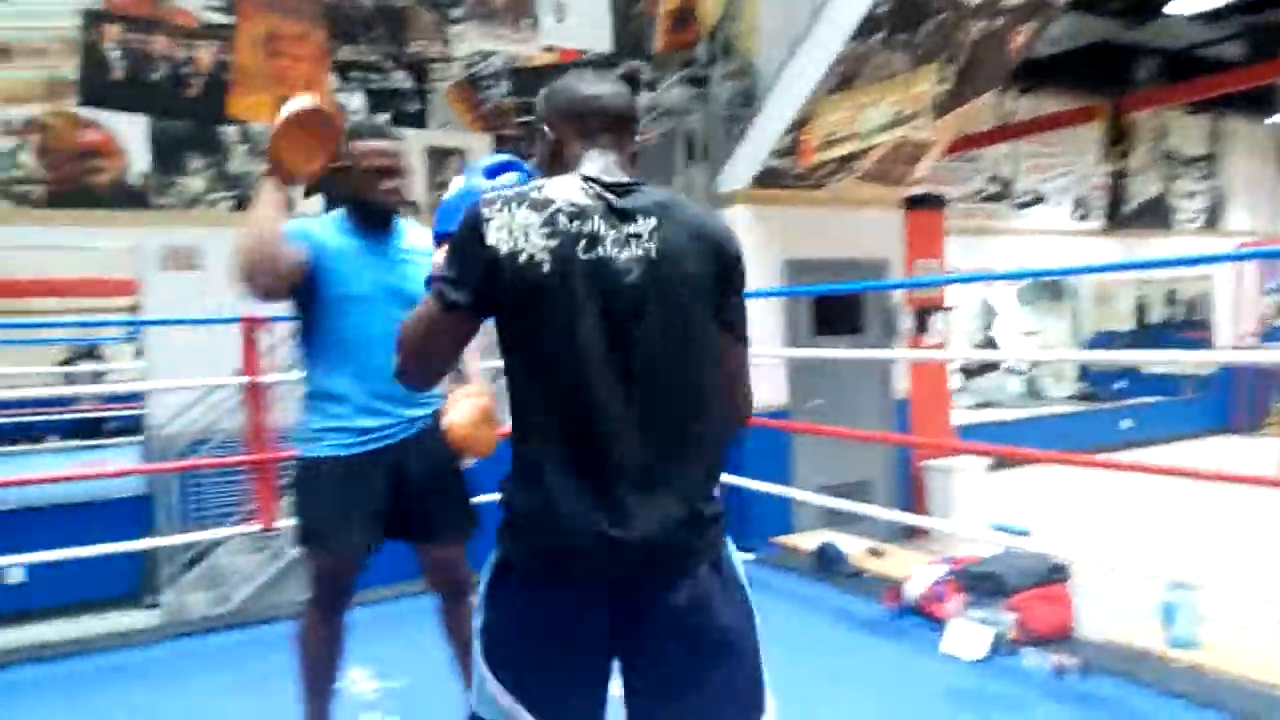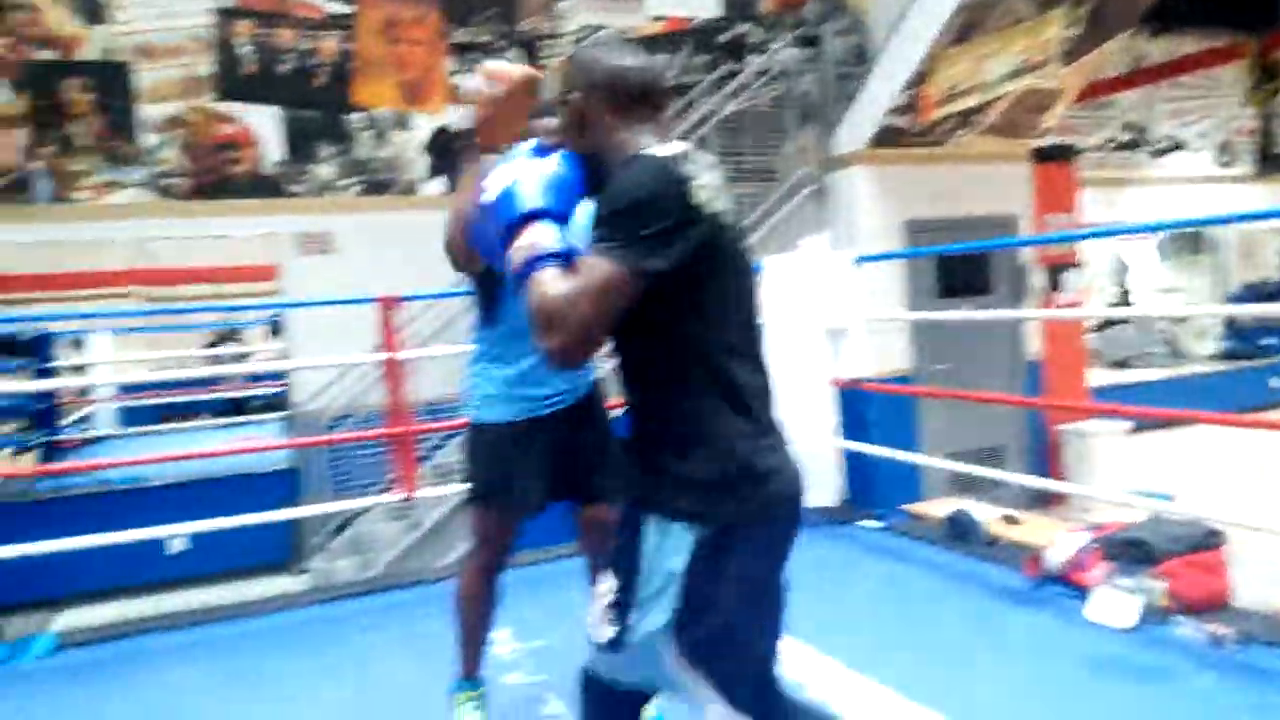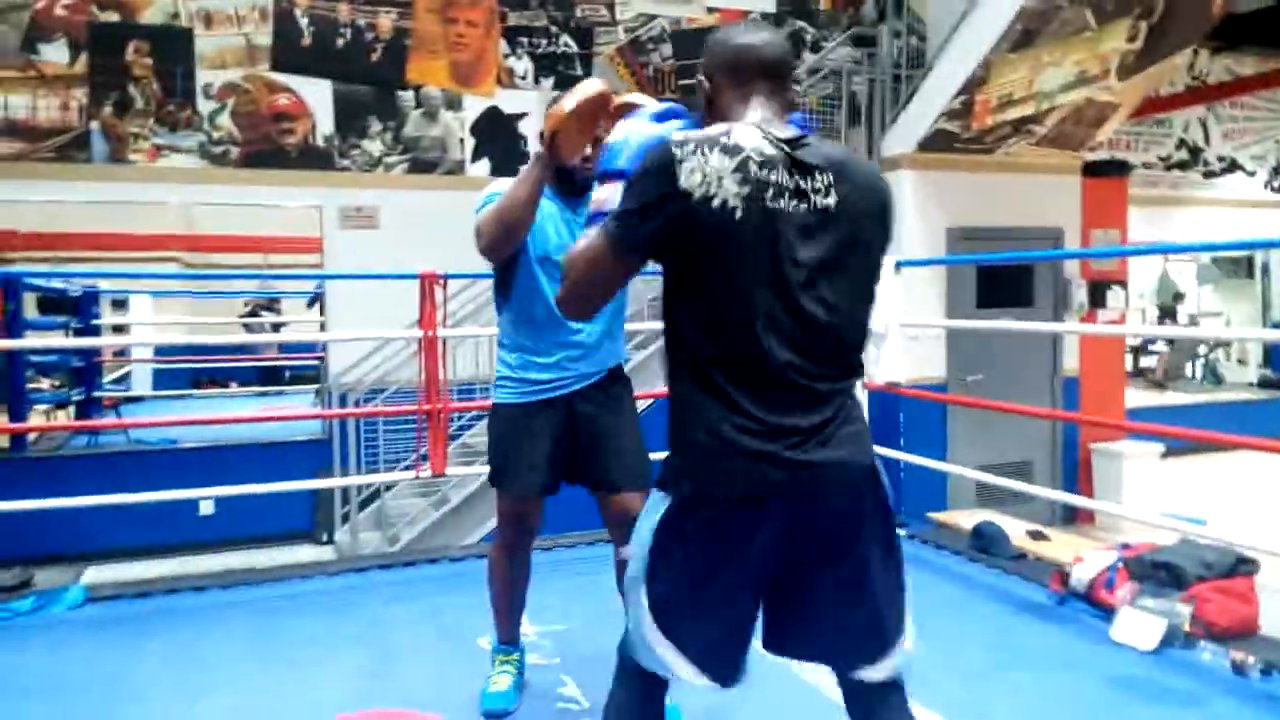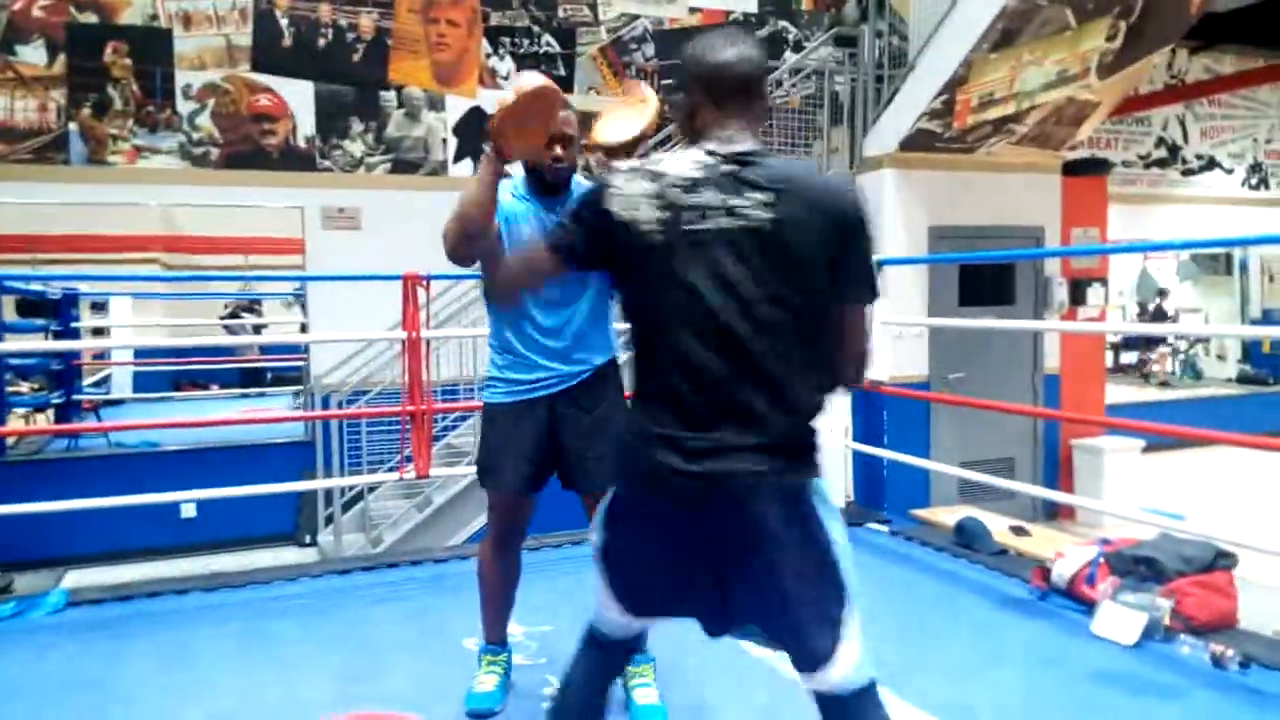
dt=0.3s
person 1, frame 1
left shoulder: (499, 219)
right shoulder: (704, 235)
left elbow: (416, 367)
right elbow: (733, 404)
left wrist: (453, 257)
left hip: (554, 547)
right hip: (684, 541)
person 1, frame 2
left shoulder: (652, 181)
right shoulder: (680, 182)
left elbow: (565, 338)
left wrist: (532, 240)
left hip: (707, 492)
right hip: (740, 482)
person 1, frame 3
left shoulder: (678, 163)
right shoulder: (864, 183)
left elbow: (577, 296)
left wrist: (614, 191)
left hip: (719, 474)
right hip: (840, 471)
person 1, frame 4
left shoulder: (624, 192)
right shoulder: (830, 201)
left elbow: (504, 282)
right elbow: (849, 364)
left hip: (654, 477)
right hip: (772, 481)
left knee: (607, 644)
person 2, frame 1
left shoulder: (430, 248)
right shoulder: (316, 237)
right elbow: (261, 280)
right wrist: (274, 183)
left hip: (420, 436)
right hip: (339, 445)
left knee: (456, 577)
right knee: (331, 589)
person 2, frame 2
left shoulder: (587, 211)
right shoulder: (493, 207)
right elbow: (464, 255)
right wrist: (482, 156)
left hip: (576, 399)
right hip: (507, 408)
left knee: (605, 537)
right knee: (490, 550)
person 2, frame 3
right shoulder: (513, 192)
right elbow: (492, 244)
right wrist: (546, 159)
left hip: (602, 385)
right hip: (526, 391)
left knee: (631, 522)
right knee: (515, 528)
right ankle: (507, 651)
person 2, frame 4
right shoulder: (499, 200)
right elbow: (459, 248)
right wrist: (494, 156)
left hip: (591, 383)
right hip: (515, 390)
right knee: (505, 526)
left ankle: (637, 658)
right ankle: (494, 652)
